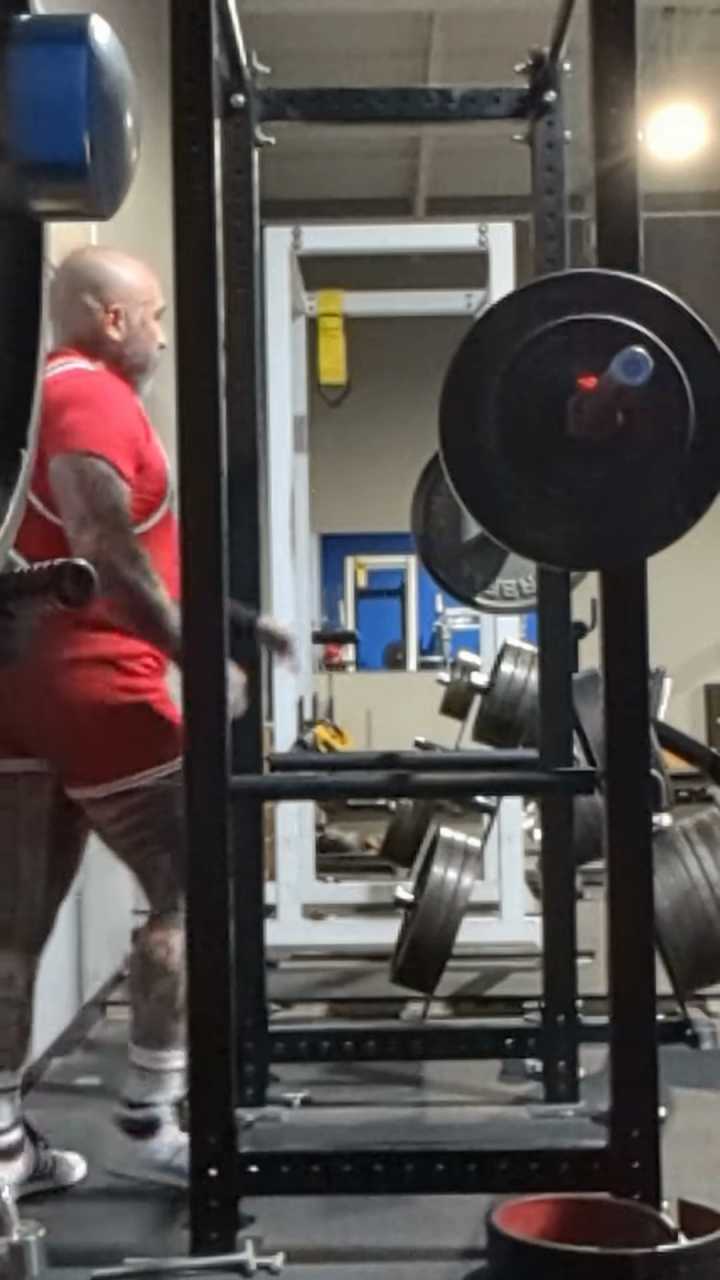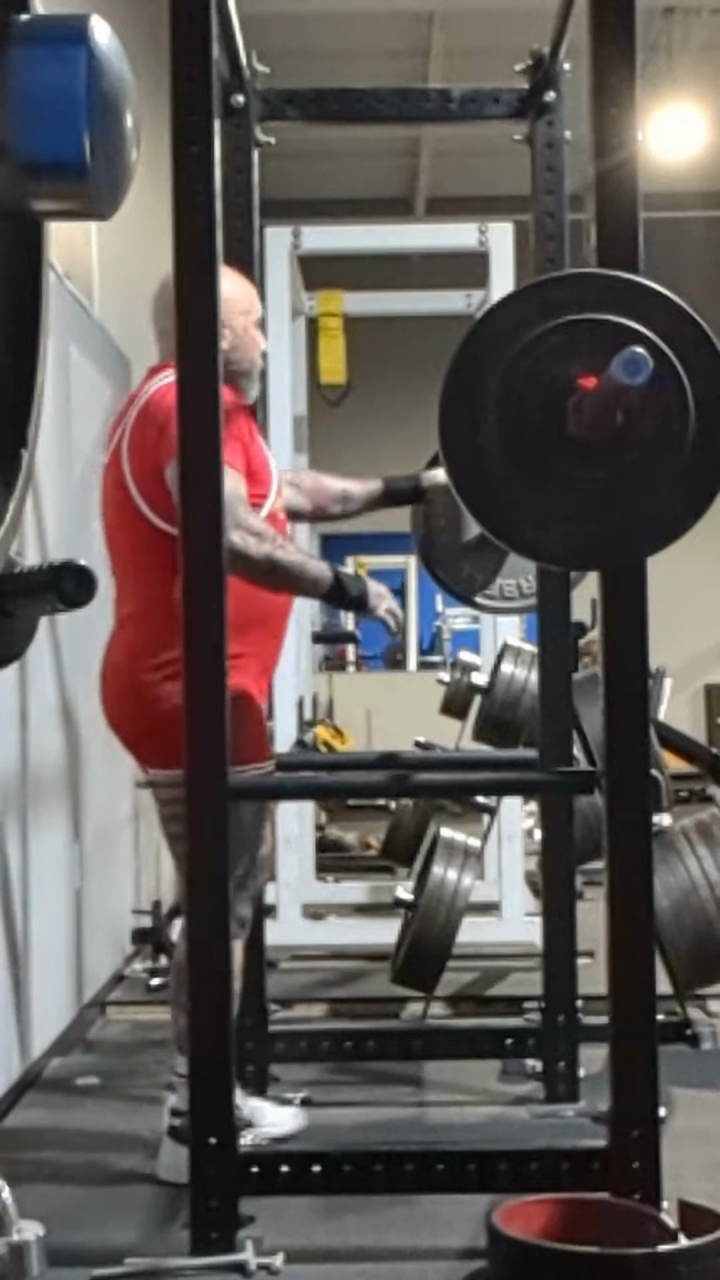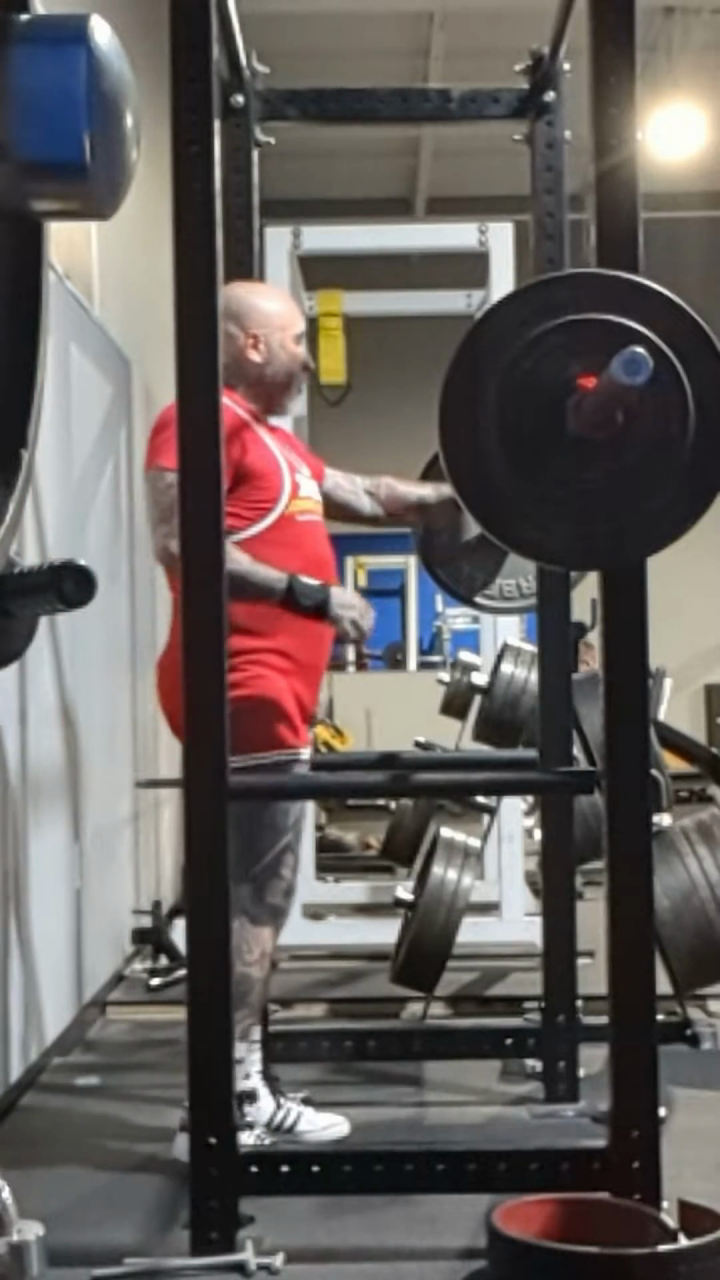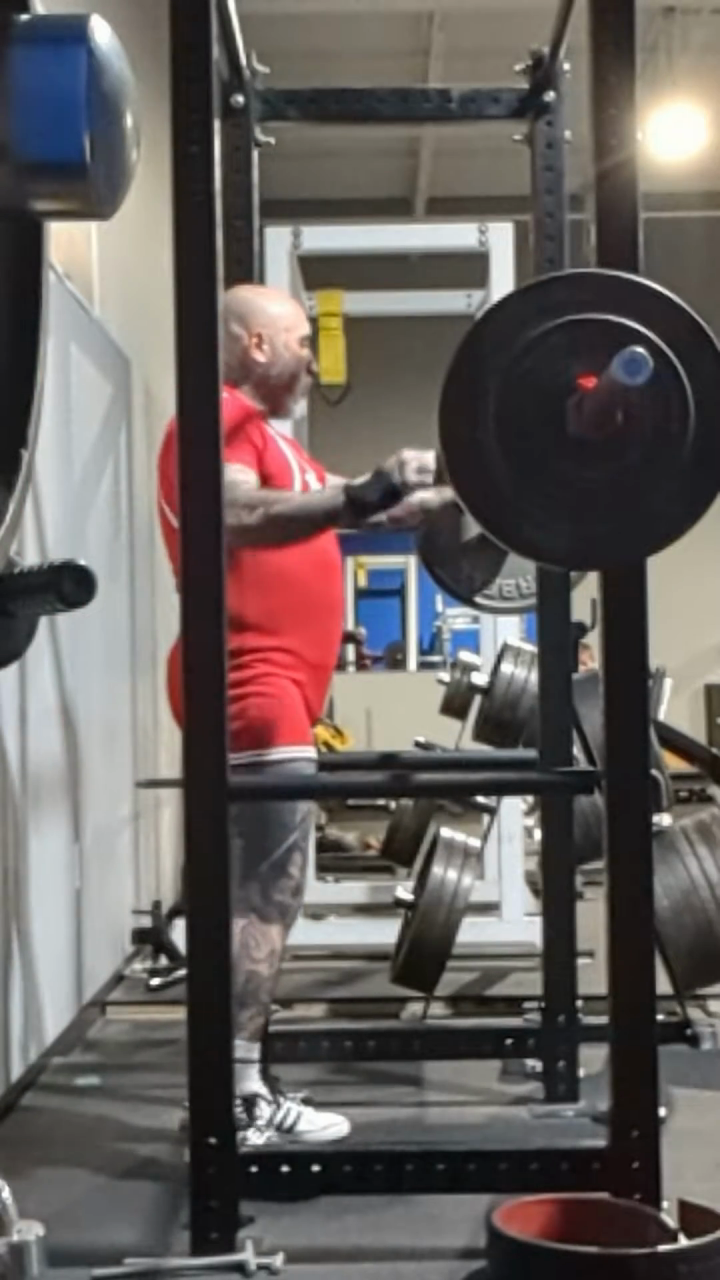
dt=0.5s
person 1, frame 1
right shoulder: (90, 398)
right elbow: (104, 557)
left wrist: (230, 616)
right wrist: (198, 654)
right hip: (92, 689)
right knee: (183, 898)
right ankle: (148, 1119)
person 1, frame 2
left shoulder: (169, 409)
right shoulder: (190, 403)
left elbow: (290, 495)
right elbow: (231, 534)
left wrist: (400, 487)
right wrist: (345, 585)
left hip: (179, 687)
right hip: (193, 691)
left knee: (225, 897)
right knee: (224, 904)
left ankle: (206, 1086)
right ankle: (194, 1127)
person 1, frame 3
left shoulder: (269, 439)
right shoulder: (203, 420)
left elbow: (367, 496)
right elbow: (177, 542)
left wrist: (463, 496)
right wrist: (307, 595)
left hip: (268, 689)
right hip: (239, 689)
left knee: (261, 896)
right knee: (253, 897)
left ankle: (246, 1093)
person 1, frame 4
left shoulder: (257, 431)
right shoulder: (220, 418)
left elbow: (357, 506)
right elbow: (244, 519)
left wrist: (462, 495)
right wrist: (373, 487)
left hip: (273, 689)
right hip: (249, 690)
left knee: (267, 898)
right knee: (264, 898)
left ankle: (249, 1095)
right ankle: (228, 1112)
